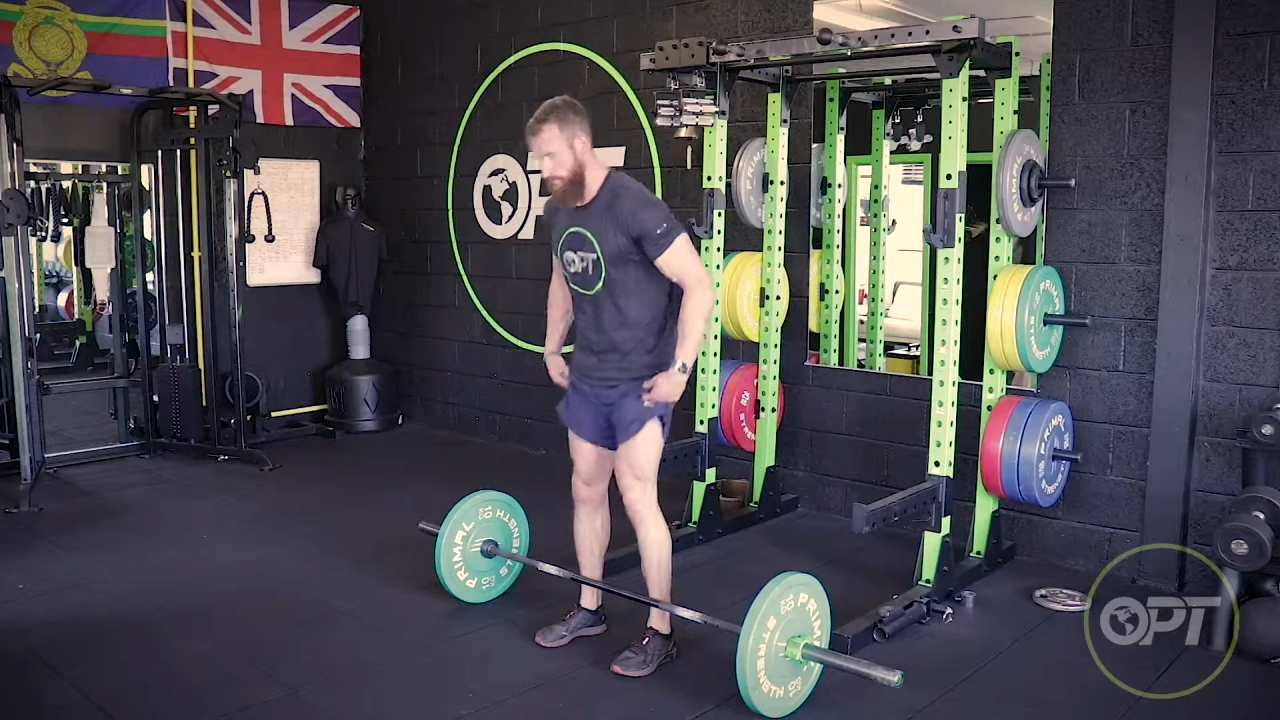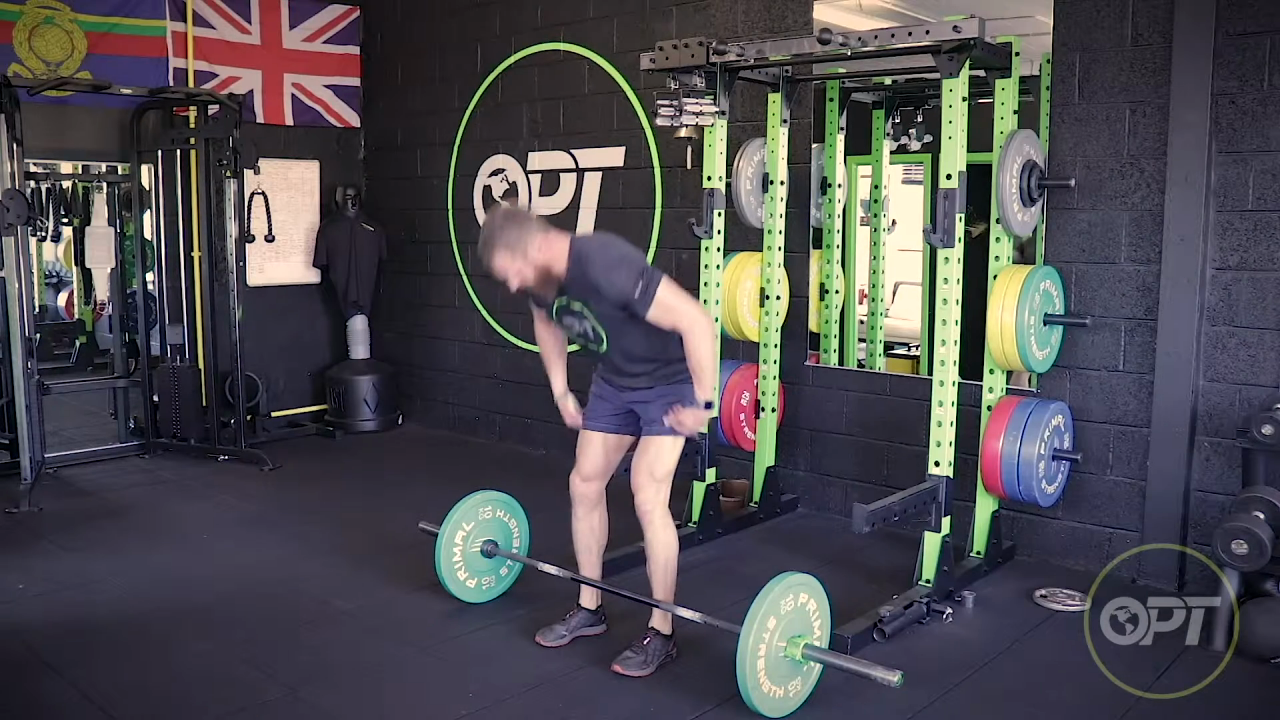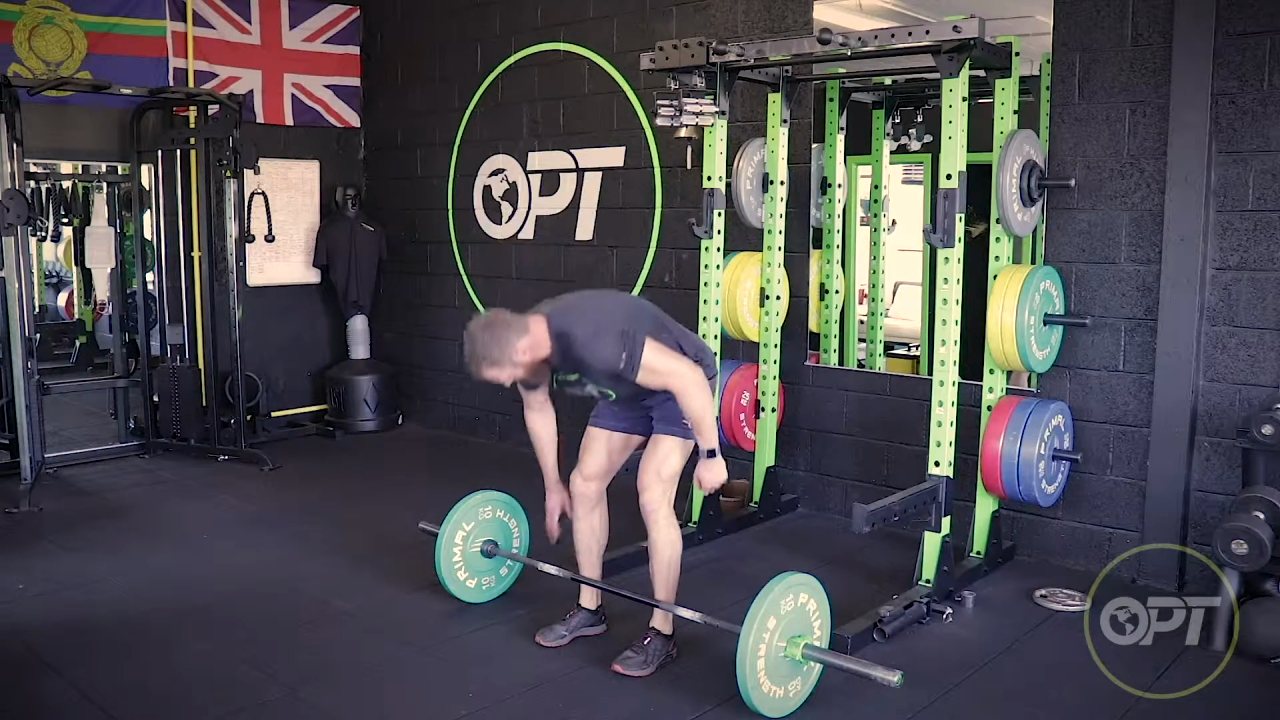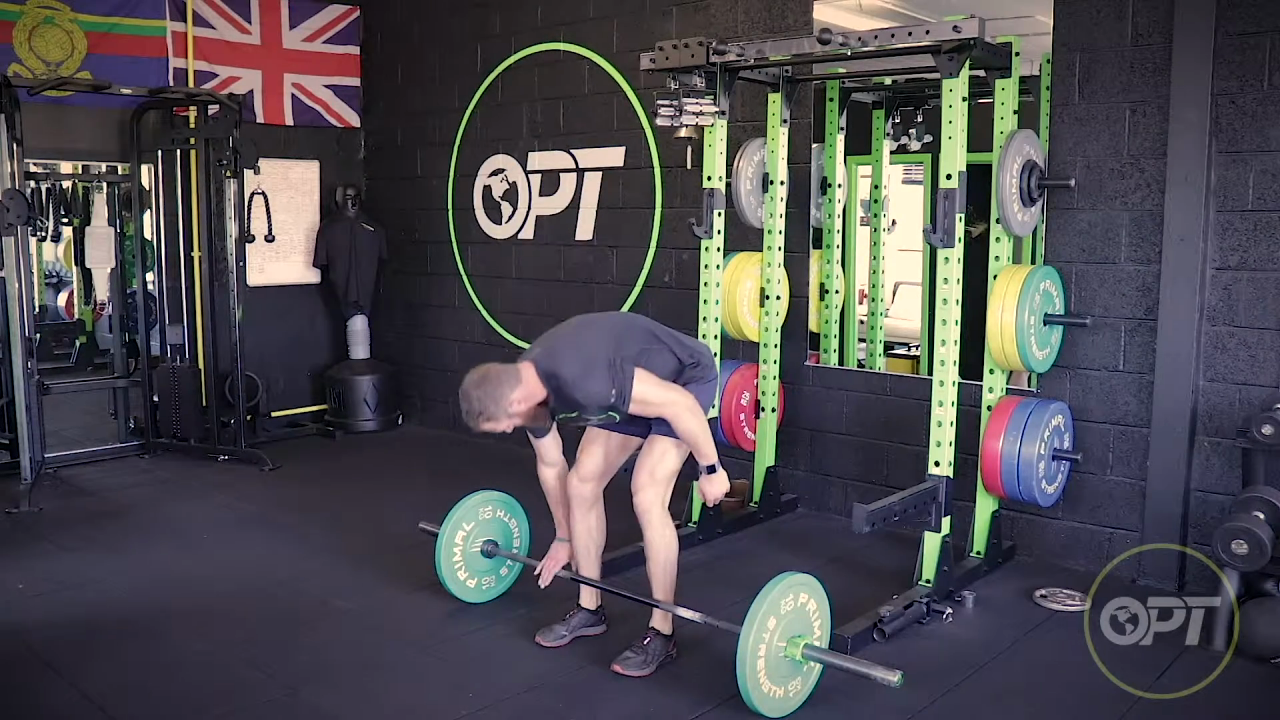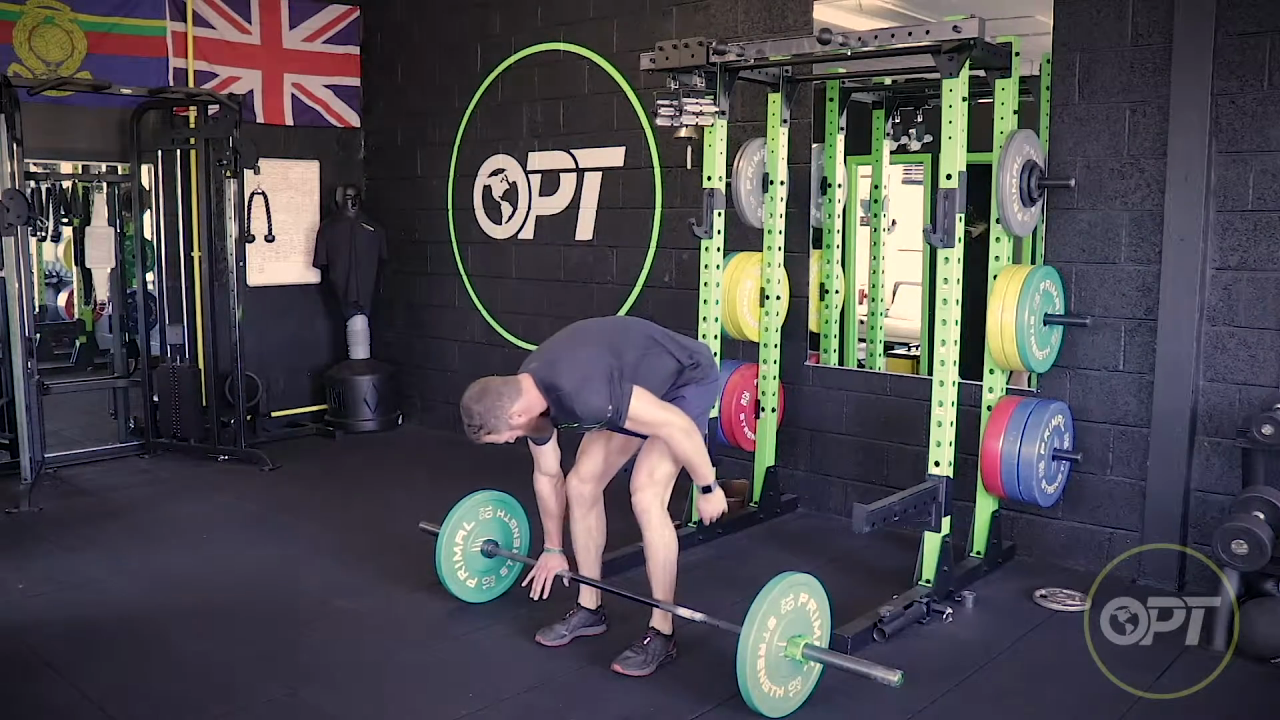
dt=0.3s
person 1, frame 1
left shoulder: (635, 208)
right shoulder: (557, 212)
left elbow: (700, 287)
left wrist: (680, 369)
right wrist: (553, 348)
left hip: (642, 379)
right hip: (589, 376)
left knee: (637, 497)
right knee: (585, 490)
left ankle: (660, 630)
right ankle: (589, 607)
person 1, frame 2
left shoulder: (608, 269)
right shoulder: (539, 276)
left elbow: (697, 322)
right elbow: (546, 322)
left wrist: (701, 403)
right wrist: (560, 391)
left hip: (670, 382)
right hip: (616, 381)
left knee: (648, 497)
right knee: (584, 484)
left ankle: (662, 632)
right ankle: (589, 608)
person 1, frame 3
left shoulder: (593, 340)
right shoulder: (530, 347)
left elbow: (688, 377)
right elbow: (538, 410)
left wrist: (710, 455)
right wrist: (552, 487)
left hip: (679, 384)
right hip: (627, 388)
left knee: (652, 496)
right knee: (585, 483)
left ankle: (662, 632)
right ankle: (589, 608)
person 1, frame 4
left shoulder: (582, 381)
right shoulder: (528, 389)
left elbow: (678, 404)
right elbow: (551, 465)
left wrist: (710, 470)
right wrist: (563, 539)
left hip: (684, 379)
right hip: (632, 384)
left knee: (647, 495)
right knee: (581, 484)
left ankle: (661, 632)
right ankle: (589, 609)
person 1, frame 5
left shoulder: (581, 392)
right shoulder: (529, 395)
left elbow: (675, 425)
right elbow: (548, 475)
left wrist: (707, 489)
right wrist: (553, 548)
left hip: (687, 379)
right hip: (636, 381)
left knee: (645, 496)
right knee: (581, 484)
left ankle: (661, 632)
right ankle: (589, 608)
